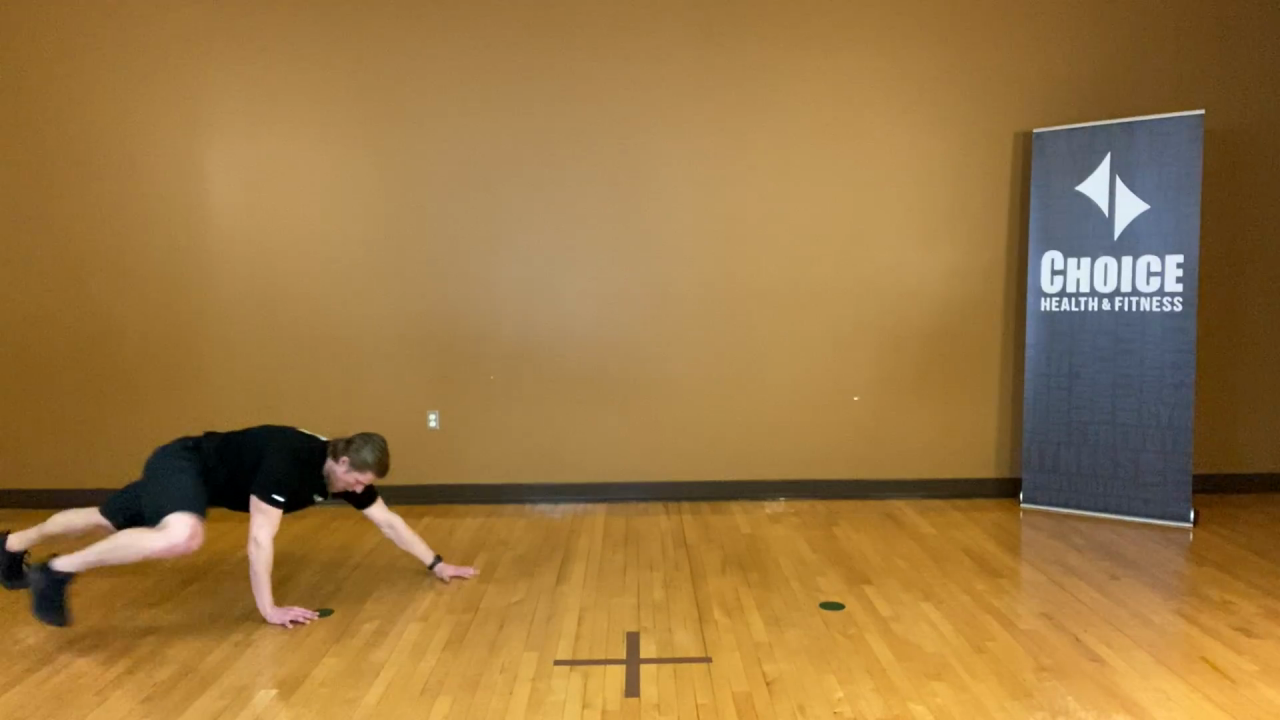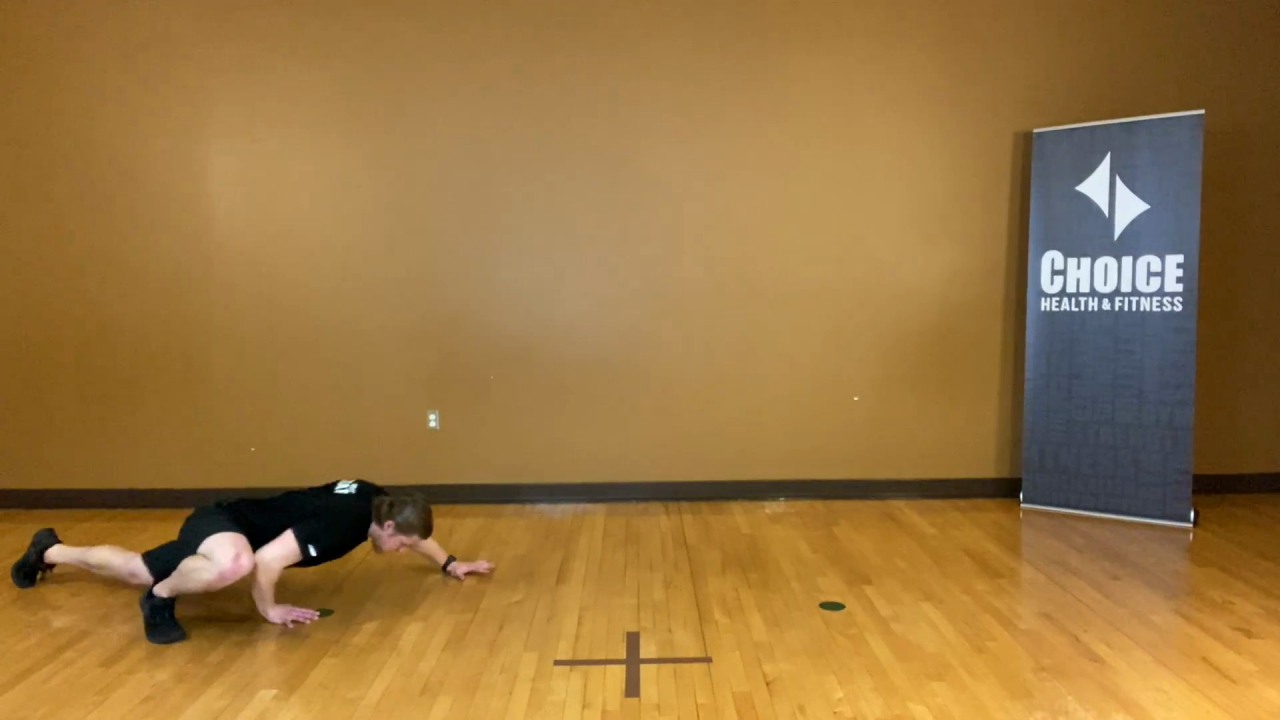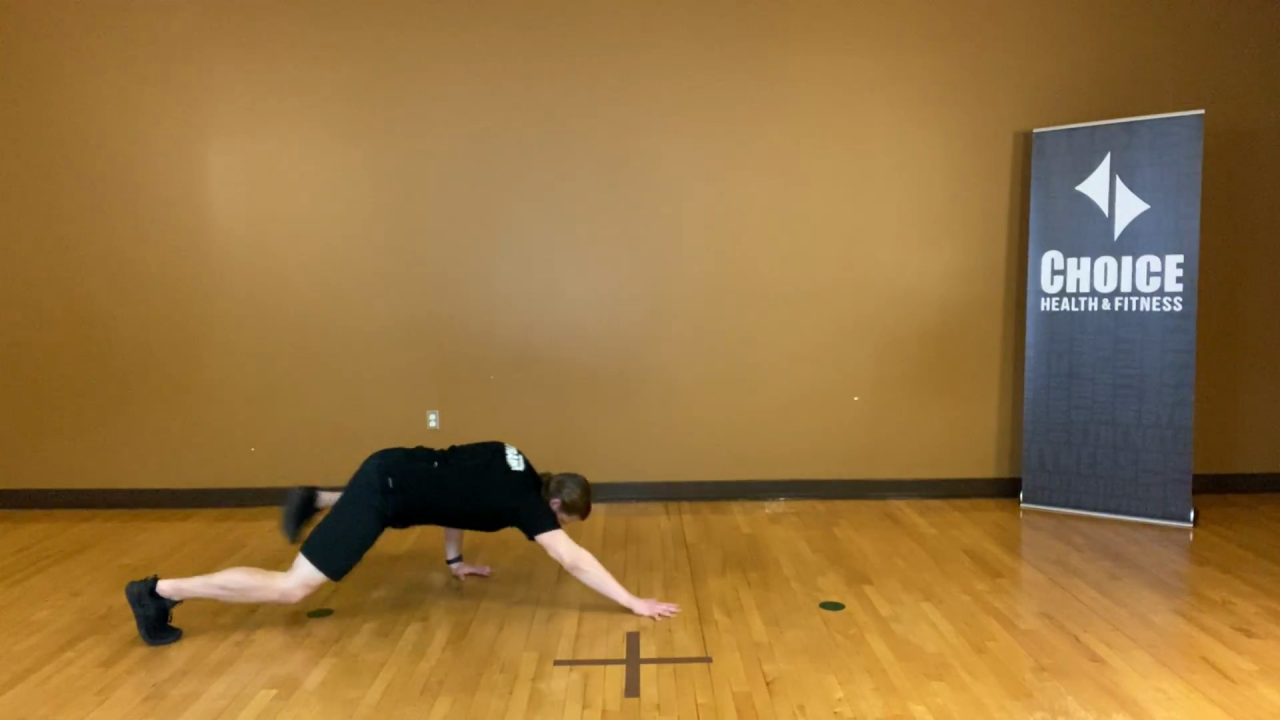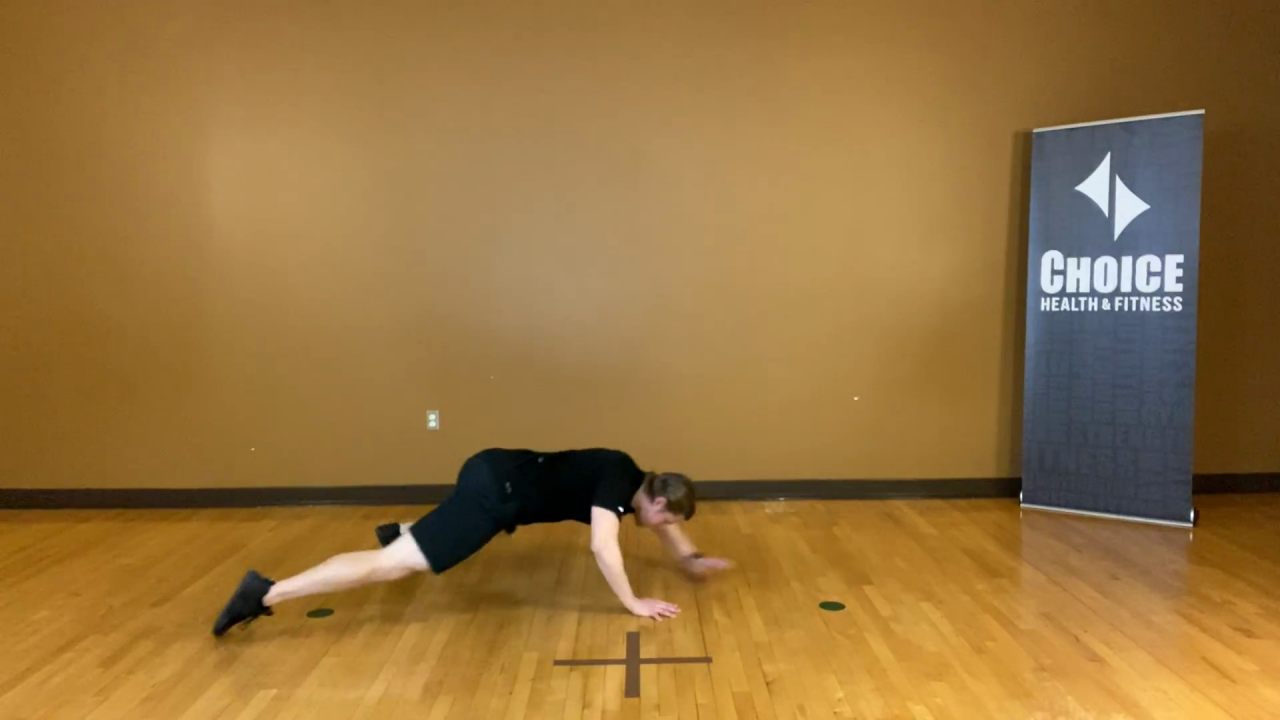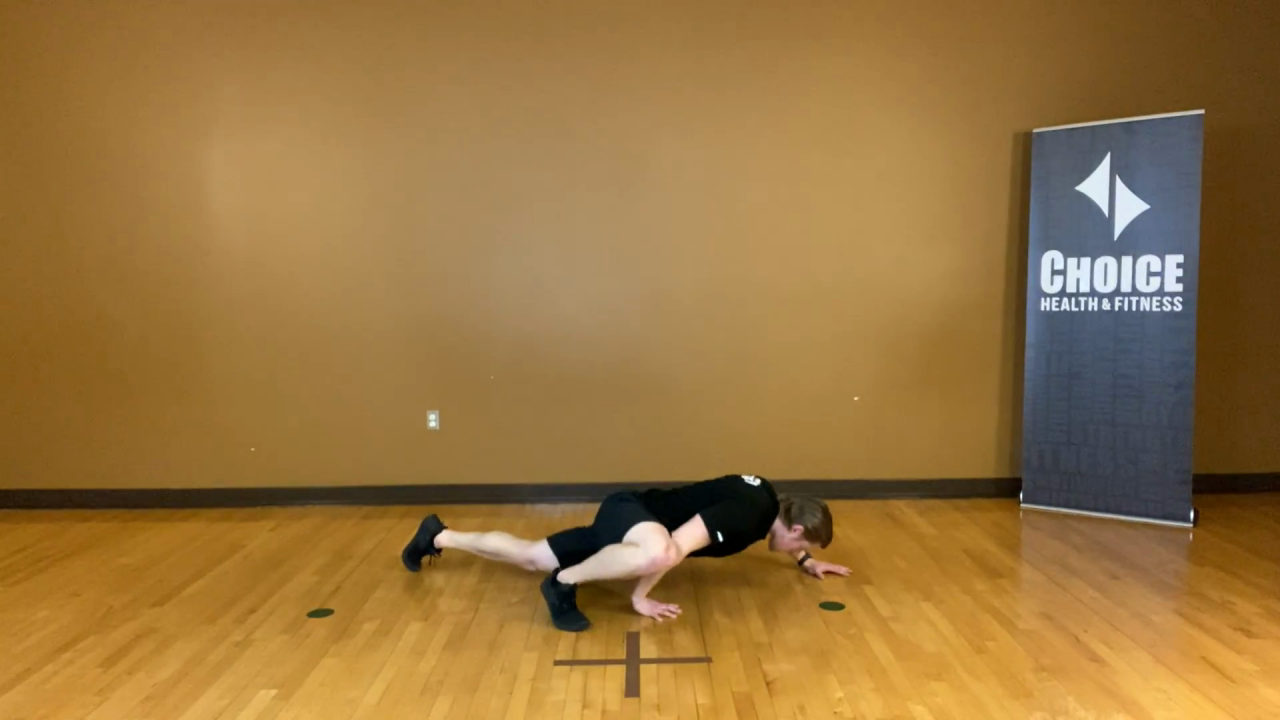
dt=1s
person 1, frame 1
left shoulder: (346, 469)
right shoulder: (289, 462)
left elbow: (386, 518)
right elbow: (260, 538)
left wrist: (436, 563)
right wrist: (269, 609)
left hip: (197, 475)
right hip: (180, 463)
left knee: (107, 521)
right knee: (181, 537)
right ankle: (57, 570)
person 1, frame 2
left shoulder: (377, 502)
right shoulder: (341, 524)
left elbow: (411, 530)
right elbow: (266, 558)
left wrist: (448, 562)
right wrist: (268, 609)
left hip: (228, 523)
right hip: (216, 524)
left knee: (135, 570)
right knee: (234, 564)
left ankle: (49, 551)
right ankle: (161, 597)
person 1, frame 3
left shoulder: (512, 464)
right shoulder: (527, 501)
right elbow: (571, 558)
left wrist: (455, 561)
right wrist: (632, 602)
left hip: (389, 465)
right hip: (385, 493)
right knee: (292, 586)
left ankle: (315, 501)
right ankle: (157, 590)
person 1, frame 4
left shoulder: (632, 480)
right shoulder: (616, 477)
left elbow: (661, 522)
right elbow: (604, 546)
left wrist: (690, 557)
right wrist: (633, 602)
left hip: (492, 474)
right hip: (492, 491)
right knee: (389, 563)
left ankle: (408, 531)
right ankle: (265, 594)
person 1, frame 5
left shoulder: (767, 499)
right shoulder: (750, 511)
right elbow: (679, 541)
left wrist: (805, 561)
right wrist: (640, 596)
left hip: (632, 513)
right hip: (626, 510)
left knee: (530, 556)
right knee: (657, 554)
left ankle: (437, 536)
right ankle: (564, 583)
